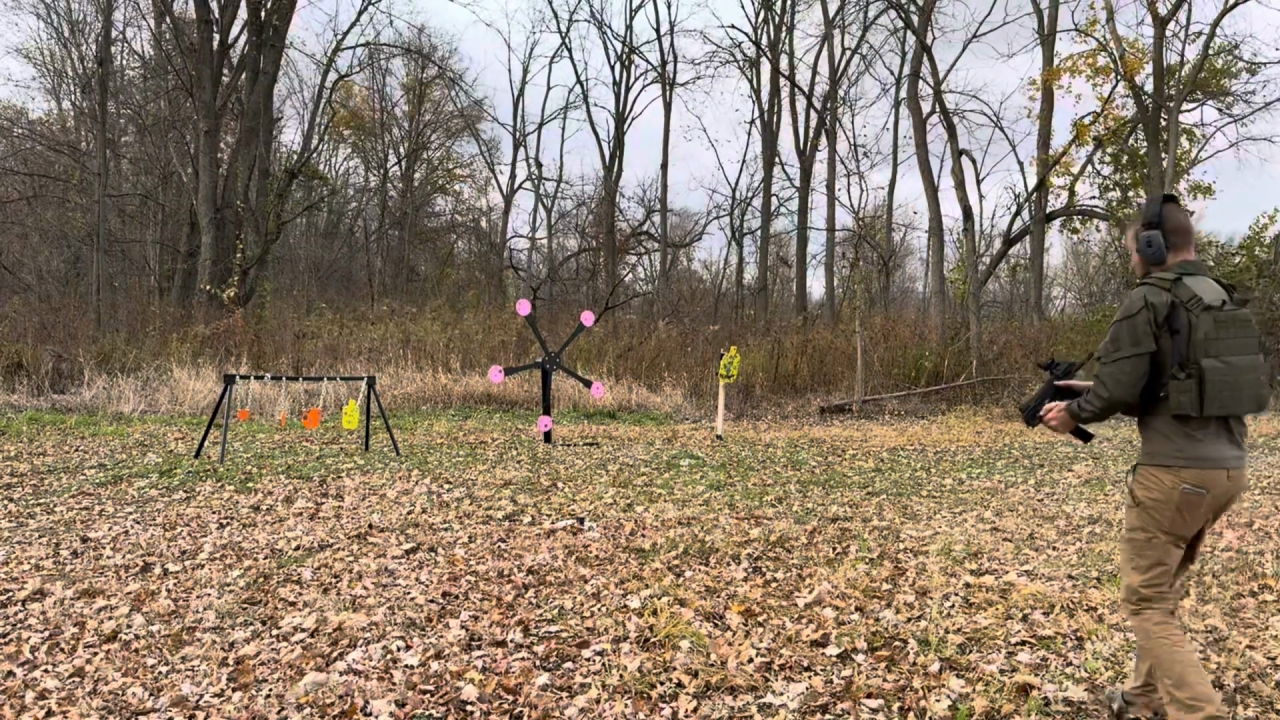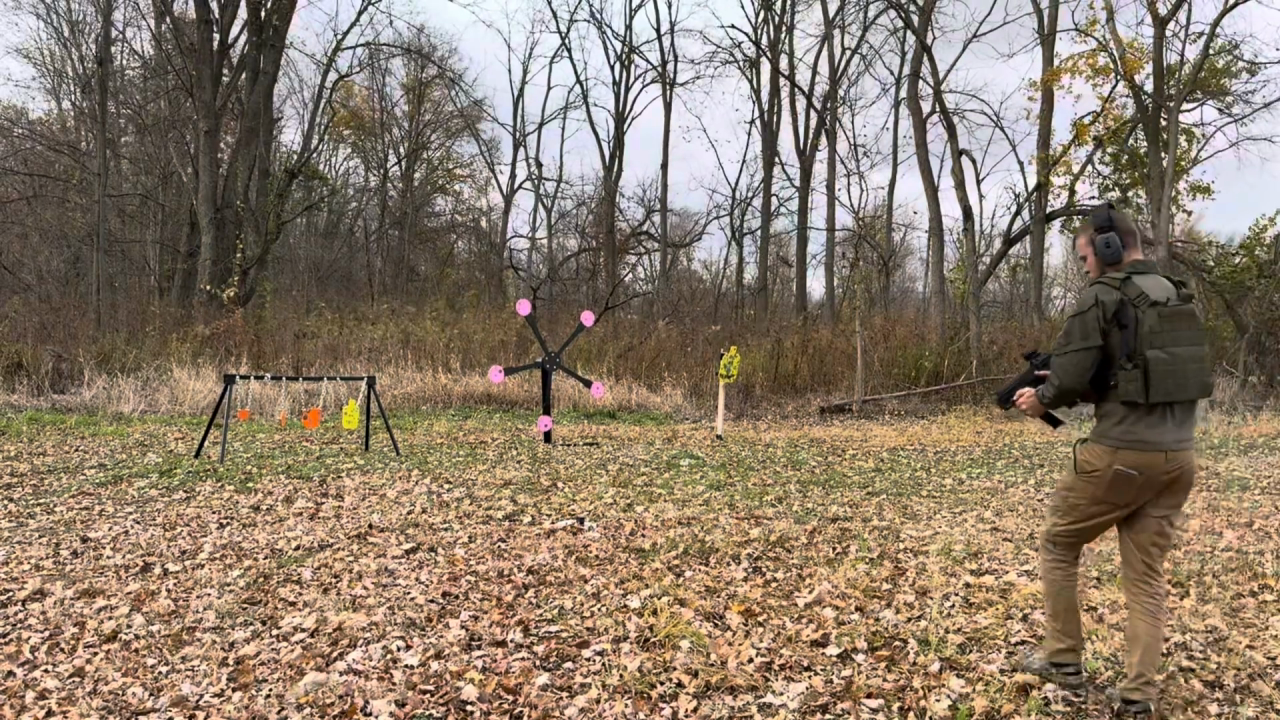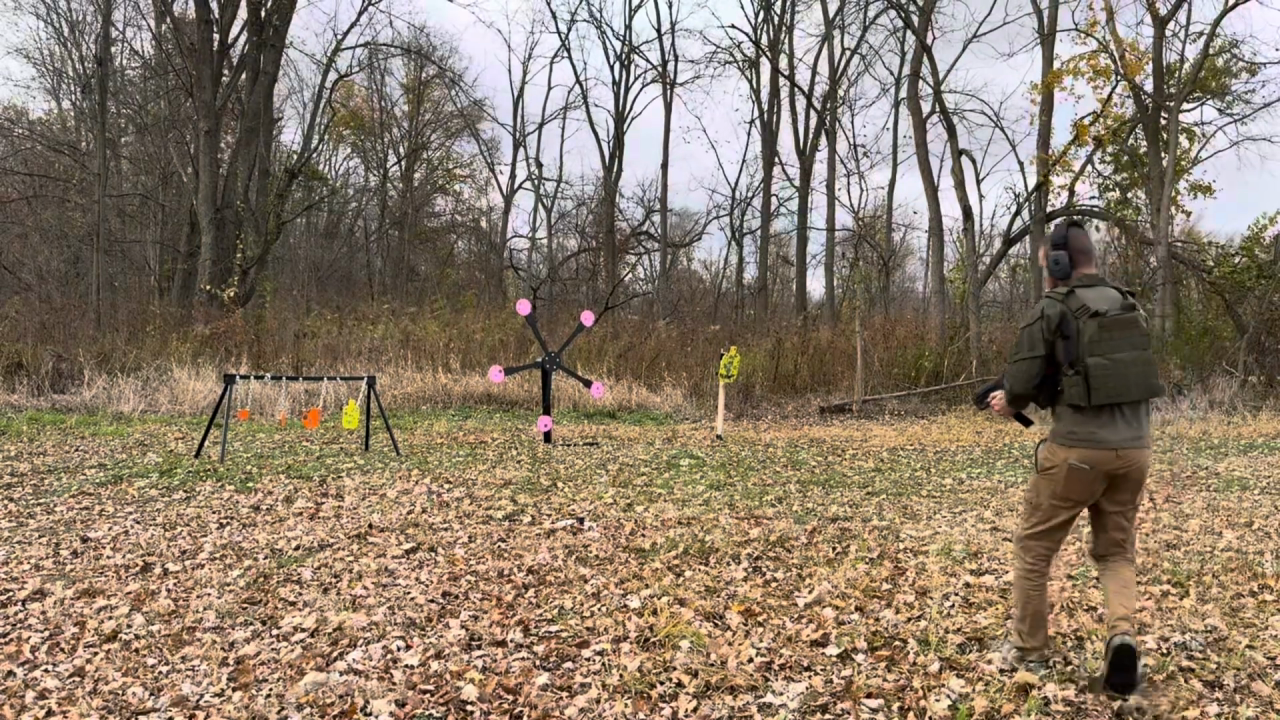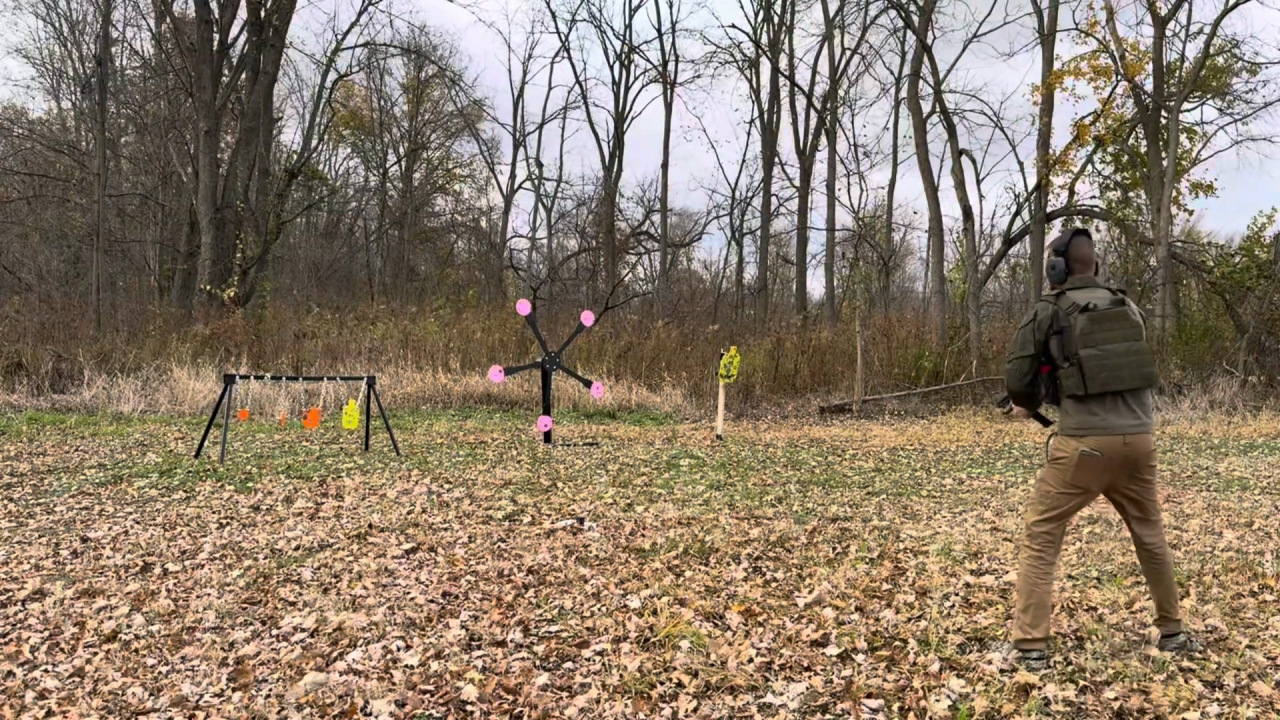
dt=0.3s
person 1, frame 1
left shoulder: (1147, 301)
right shoulder: (1226, 302)
left elbow: (1119, 388)
left wrist: (1074, 412)
right wrist: (1094, 389)
left hip: (1174, 473)
right hip: (1228, 470)
left knee: (1147, 603)
right knee: (1161, 588)
person 1, frame 2
left shoulder: (1100, 298)
right shoulder: (1178, 298)
left elbow: (1071, 376)
left wrist: (1043, 398)
right wrist: (1060, 389)
left hip: (1119, 455)
right hip: (1177, 457)
left knee: (1058, 543)
right knee: (1146, 576)
left ankle: (1065, 655)
person 1, frame 3
left shoulder: (1051, 309)
right shoulder: (1131, 308)
left elbow: (1022, 381)
left wrist: (1010, 402)
left hip: (1075, 453)
right hip: (1133, 454)
left knee: (1034, 549)
right knee: (1115, 555)
left ankle: (1030, 648)
right ankle: (1122, 634)
person 1, frame 4
left shoulder: (1047, 313)
right shoulder: (1129, 309)
left elbow: (1017, 382)
left wrist: (1026, 405)
left hip: (1084, 444)
right hip: (1137, 441)
left knee: (1039, 540)
right knee: (1149, 536)
left ankle: (1031, 645)
right ankle: (1172, 629)
